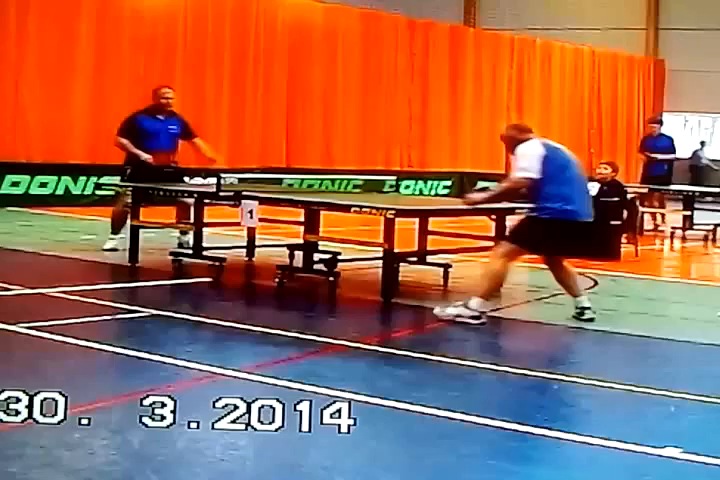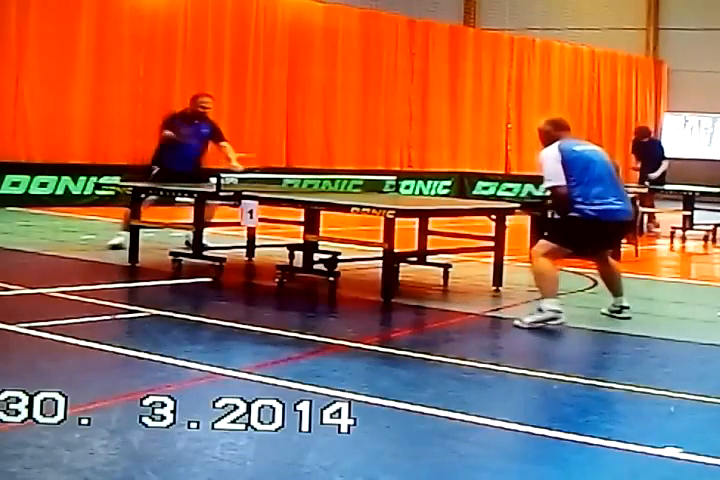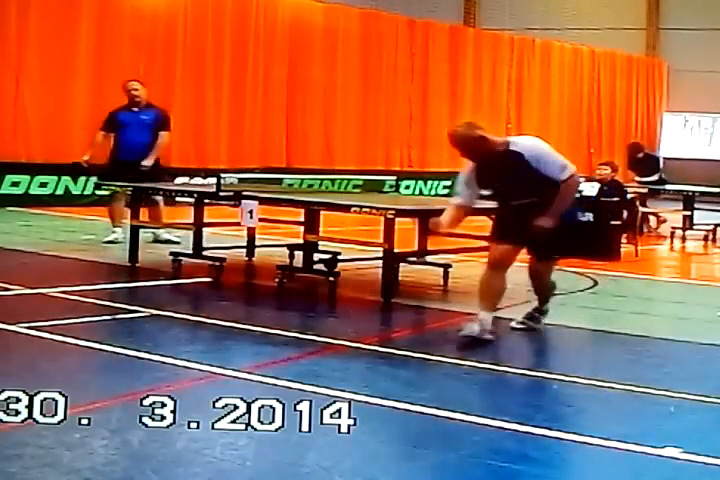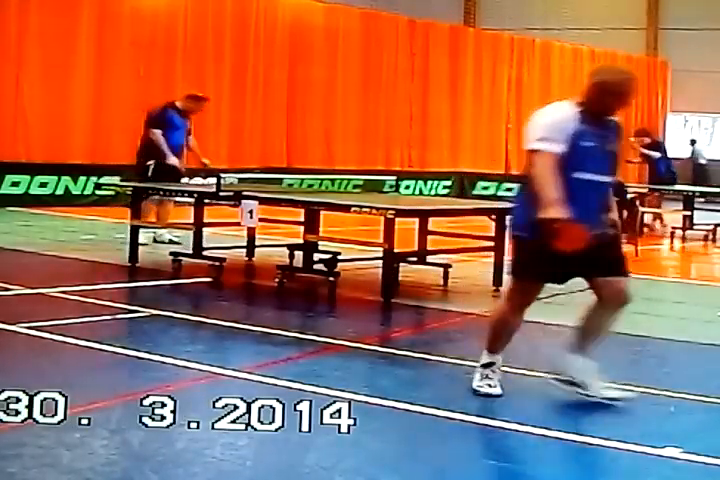
dt=1s
person 1, frame 1
left shoulder: (528, 147)
right shoulder: (556, 150)
left elbow: (521, 183)
left wrist: (484, 197)
left hip: (554, 215)
right hip: (579, 217)
left knee: (502, 254)
right knee: (554, 259)
left ankle: (474, 309)
right ankle: (583, 306)
person 1, frame 2
left shoulder: (551, 151)
right shoulder: (594, 149)
left elbow: (560, 192)
left wrist: (561, 215)
right wrist: (564, 210)
left hip: (590, 215)
right hip: (621, 214)
left knee: (541, 254)
right knee: (602, 256)
left ankle: (550, 309)
right ankle: (620, 305)
person 1, frame 3
left shoulder: (531, 148)
right shoulder: (474, 169)
left elbow: (571, 179)
right elbow: (461, 206)
left wrist: (552, 216)
right wrist: (442, 223)
left hip: (551, 216)
right hip: (512, 216)
left knee: (539, 271)
right knee: (496, 260)
left ankle: (541, 310)
right ankle: (484, 322)
person 1, frame 4
left shoulder: (612, 129)
right shoulder: (556, 117)
right elbow: (542, 162)
left wrist: (611, 210)
right wrist: (553, 206)
left hip: (592, 229)
right hip: (547, 228)
left knee: (616, 293)
right knee: (520, 298)
left ankle: (576, 364)
right ankle: (488, 365)
person 2, frame 1
left shoulder: (178, 120)
right shoulder: (137, 118)
left elbow: (194, 139)
right elbow: (120, 140)
left wrist: (209, 154)
right wrist: (139, 153)
left hip: (168, 170)
right hip: (139, 169)
left knee: (185, 202)
right knee: (124, 202)
left ankle: (185, 238)
right ankle: (113, 238)
person 2, frame 2
left shoulder: (210, 125)
right shoulder: (175, 119)
left elbow: (223, 144)
right elbow: (166, 136)
left wrist: (233, 161)
right wrist: (176, 135)
left hip: (192, 171)
right hip: (164, 169)
left knee: (210, 201)
right knee: (144, 200)
right ankle: (124, 234)
person 2, frame 3
left shoulder: (159, 113)
right shoulder: (117, 114)
left elbow: (163, 137)
right elbow: (103, 135)
left wrist: (151, 158)
right wrist: (89, 154)
left hip: (146, 164)
right hip: (119, 163)
left knee: (154, 198)
right knee: (116, 196)
left ankle: (159, 232)
right ankle: (117, 231)
person 2, frame 4
left shoulder: (186, 118)
right shoulder: (162, 112)
left elbow: (188, 139)
right elbow: (155, 134)
left wrist: (200, 157)
right wrist: (169, 156)
left hip: (173, 163)
right hip: (154, 161)
left knee: (168, 196)
left ankle: (161, 232)
